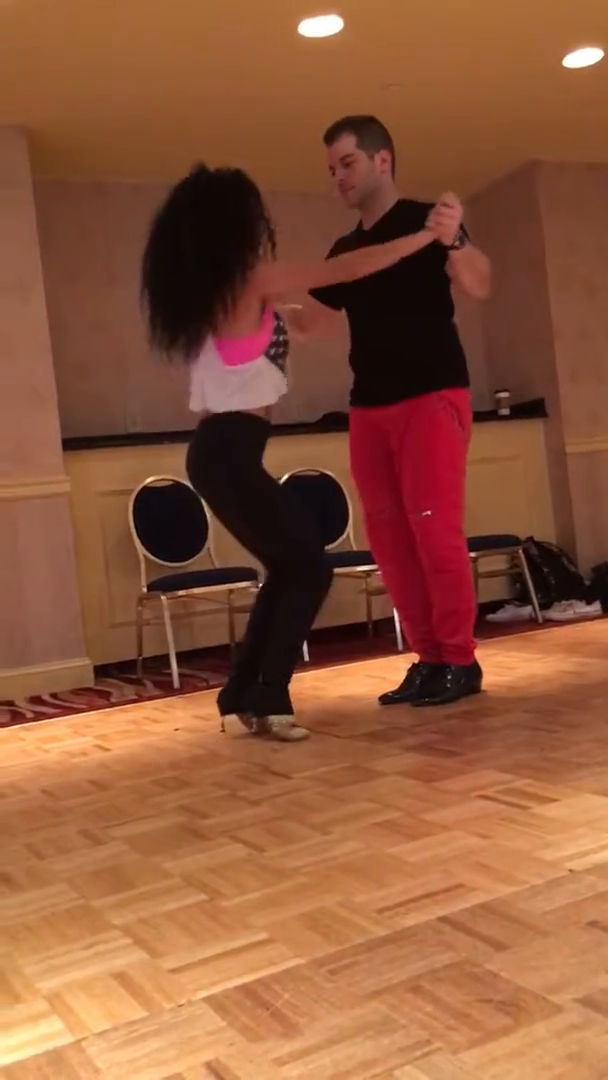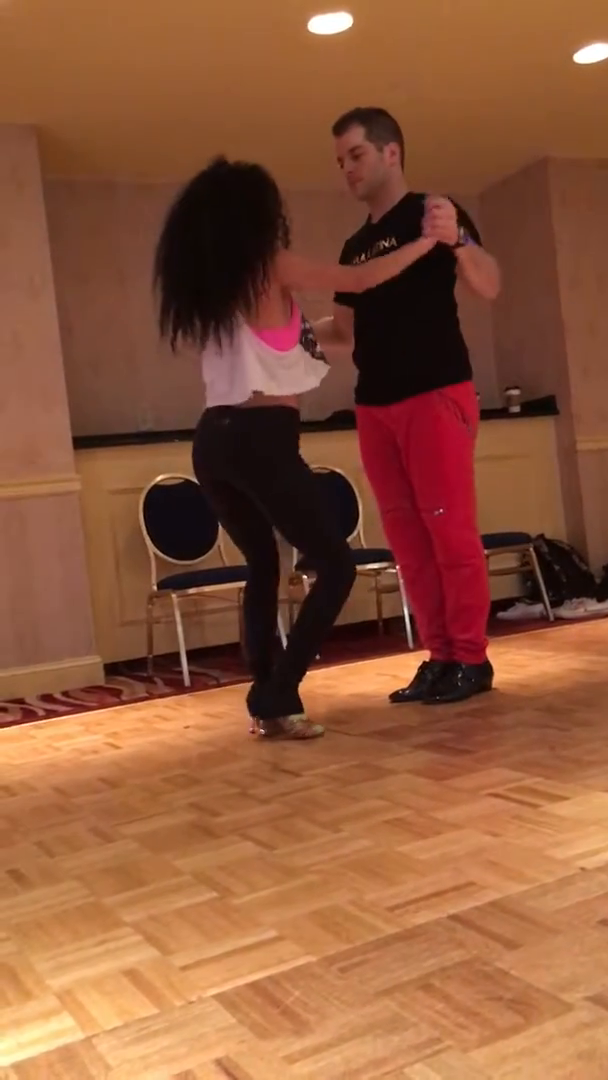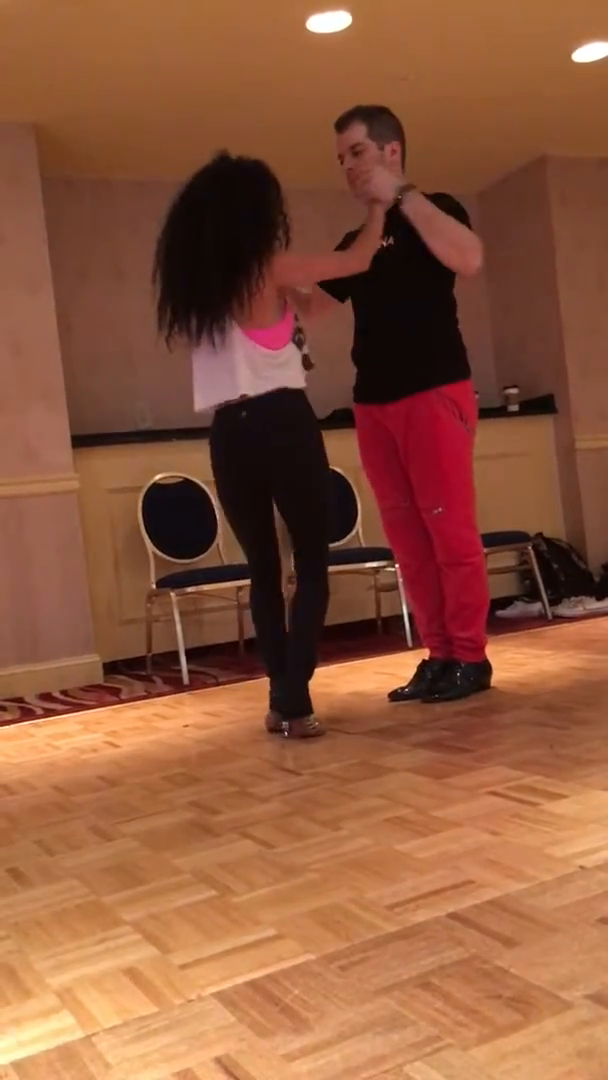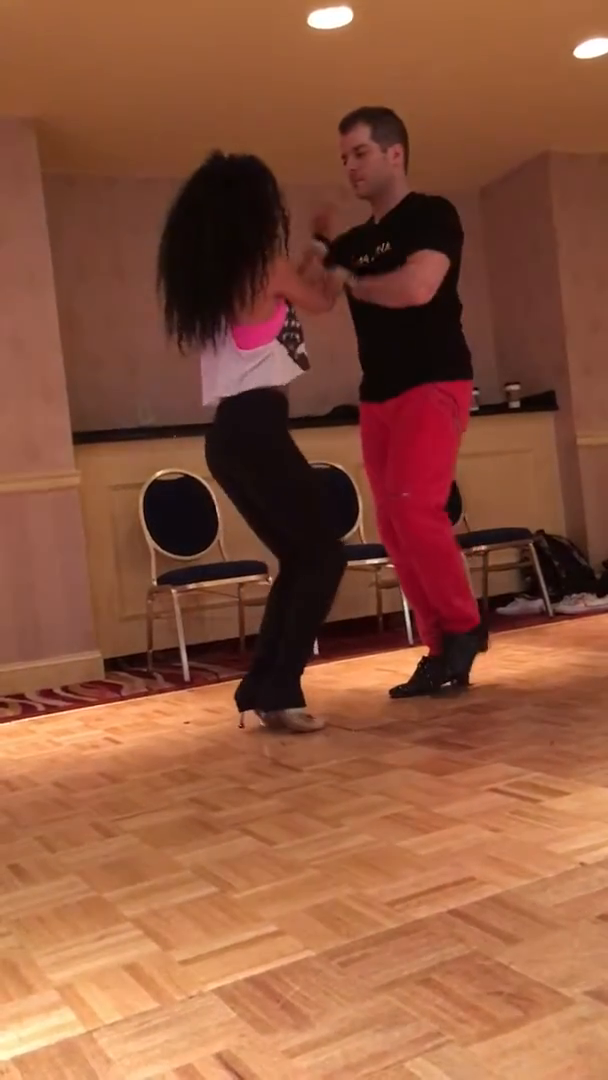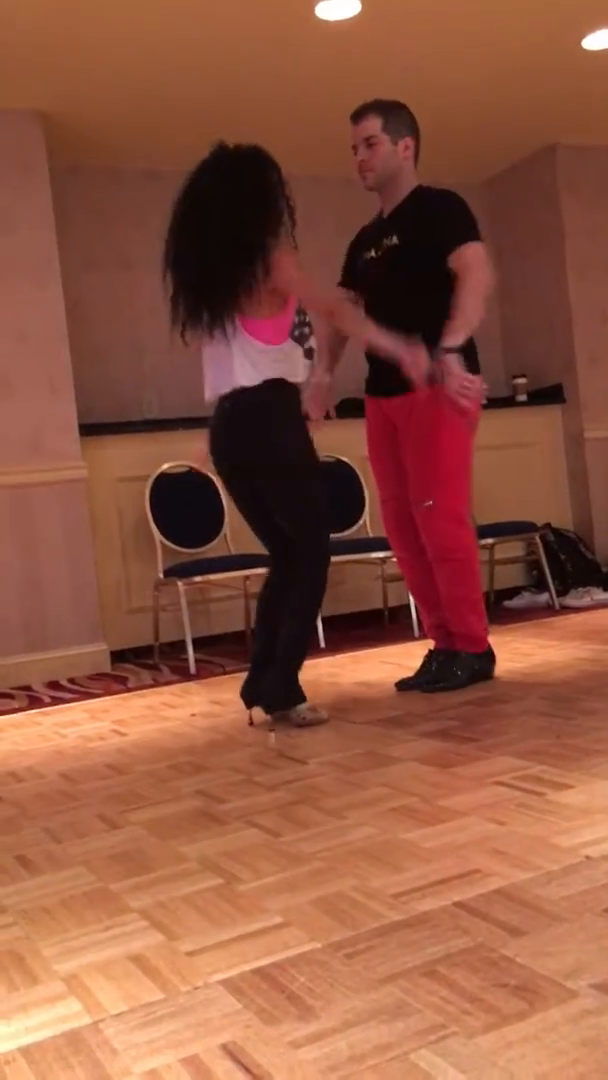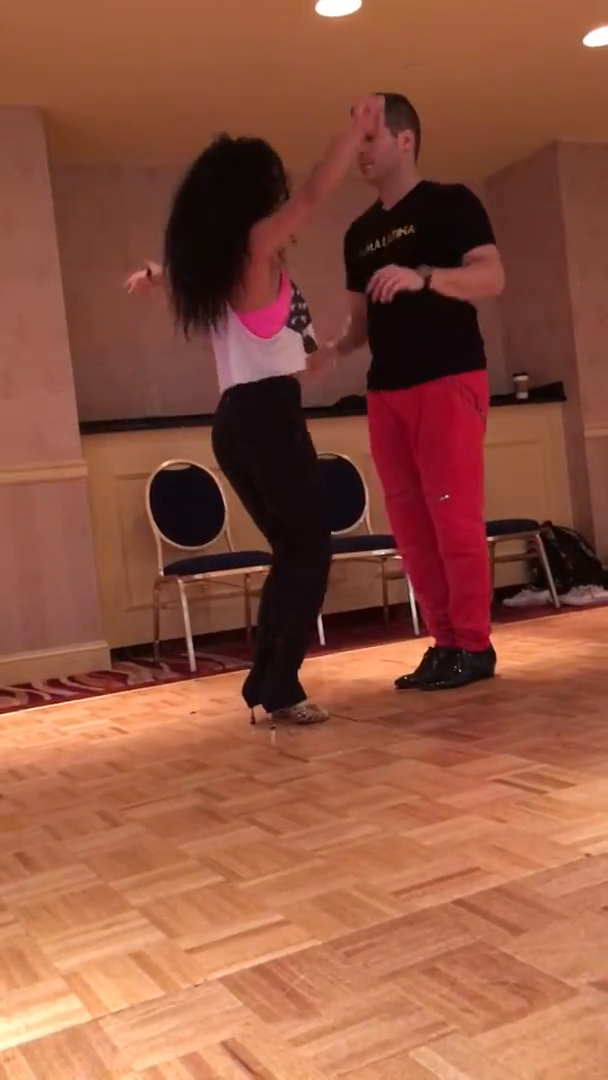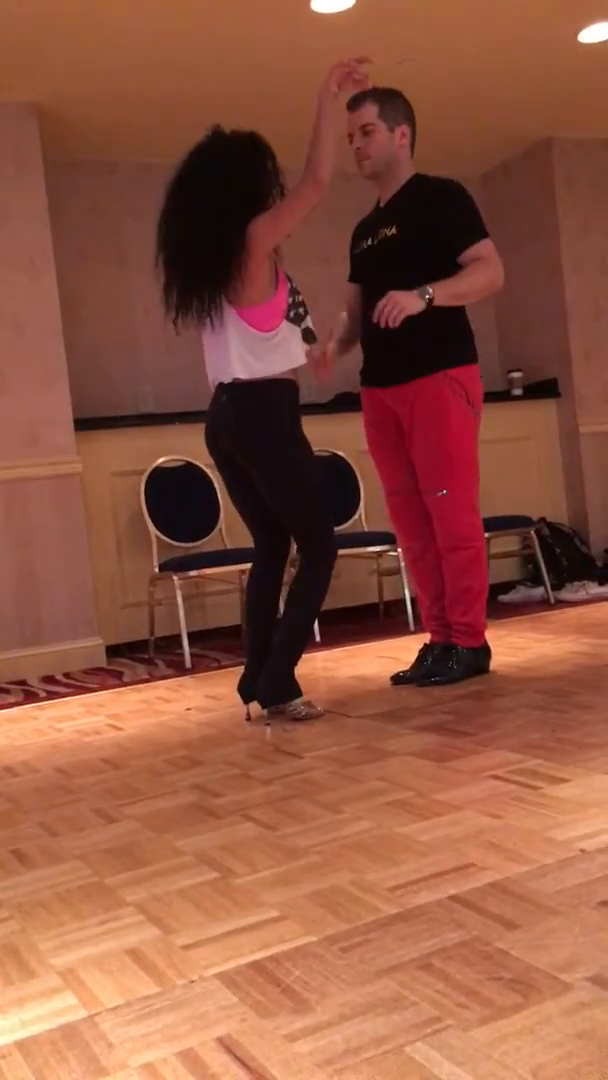
dt=0.4s
person 1, frame 1
left shoulder: (197, 290)
right shoulder: (251, 277)
right elbow: (348, 269)
right wrist: (426, 236)
left hip: (212, 449)
right hip: (232, 450)
left knee: (286, 567)
right knee: (312, 568)
left ankle: (243, 691)
right ankle: (267, 698)
person 1, frame 2
left shoulder: (202, 285)
right shoulder: (273, 268)
right elbow: (363, 279)
right wrist: (429, 239)
left hip: (214, 441)
right hip: (266, 437)
left knee: (262, 566)
right knee: (335, 567)
left ankle: (265, 695)
right ankle: (279, 696)
person 1, frame 3
left shoulder: (197, 280)
right shoulder: (271, 267)
right elbow: (358, 260)
right wrist: (377, 209)
left hip: (228, 433)
right hip: (283, 422)
left knee: (263, 569)
right knee: (311, 563)
left ankle: (281, 696)
right ankle: (293, 700)
person 1, frame 4
left shoulder: (203, 279)
right shoulder: (266, 267)
right elbow: (322, 300)
right wrist: (325, 271)
left hip: (227, 433)
right hip: (259, 428)
left knee: (297, 558)
right knee: (324, 558)
left ankle: (260, 688)
right ankle: (280, 690)
person 1, frame 5
left shoulder: (208, 271)
right shoulder: (271, 257)
right elbow: (329, 310)
right wrist: (395, 346)
left hip: (229, 426)
right hip: (271, 418)
left knee: (286, 556)
right knee: (309, 557)
left ankle: (264, 683)
right ankle: (281, 687)
person 1, frame 6
left shoulder: (209, 257)
right shoulder: (254, 243)
left elbow: (182, 267)
right elbow: (312, 195)
left wrist: (158, 270)
right wrist: (357, 128)
left hip: (234, 419)
right hip: (270, 415)
left knee: (290, 549)
right knee: (312, 552)
left ankle: (264, 681)
right ankle: (280, 686)
person 1, frame 7
left shoulder: (206, 254)
right shoulder: (255, 239)
right elbow: (315, 182)
right wrist: (329, 97)
left hip: (226, 418)
right hip: (265, 412)
left knee: (272, 549)
right knee: (318, 549)
left ankle: (258, 679)
right ankle: (276, 684)
person 2, frame 1
left shoulder: (424, 220)
right shoulder: (344, 251)
left elbow: (480, 285)
right elbow: (309, 317)
left wrist: (455, 241)
left hip: (432, 398)
right hip: (369, 407)
left knee: (435, 529)
right knee: (388, 537)
left ankle: (460, 660)
right ankle: (429, 658)
person 2, frame 2
left shoulder: (434, 214)
right shoulder: (355, 247)
left elbow: (489, 286)
left wrist: (457, 237)
left hip: (436, 394)
right hip: (375, 405)
left knee: (449, 527)
right knee: (405, 535)
left ankle: (471, 659)
right ankle: (440, 657)
person 2, frame 3
left shoulder: (432, 210)
right shoulder: (355, 236)
left elbow: (468, 259)
right elbow: (312, 302)
left wrist: (400, 196)
left hip: (435, 390)
right hip: (375, 401)
left knee: (449, 526)
right knee: (405, 533)
left ankle: (469, 658)
right ankle: (439, 654)
person 2, frame 4
left shoulder: (432, 214)
right shoulder: (354, 240)
left elbow: (419, 285)
left wrist: (351, 285)
right wrist: (319, 244)
left hip: (435, 384)
right hip: (378, 397)
left knee: (411, 507)
right knee: (395, 525)
left ankle: (464, 623)
right ankle: (440, 648)
person 2, frame 5
left shoulder: (439, 209)
right shoulder: (364, 240)
left elbow: (475, 275)
left wrist: (450, 350)
left hip: (436, 387)
right hip: (383, 394)
left knee: (441, 518)
right knee: (403, 525)
left ankle: (472, 647)
right ankle: (443, 645)
person 2, frame 6
left shoulder: (450, 202)
right shoulder: (360, 232)
left elbow: (491, 277)
left wrist: (421, 276)
right wrist: (329, 350)
left hip: (449, 380)
right hip: (385, 391)
left knee: (454, 515)
right knee: (409, 522)
left ankle: (474, 646)
right ankle: (445, 643)
person 2, frame 7
left shoulder: (441, 197)
right shoulder: (362, 230)
left elbow: (490, 272)
left wrist: (421, 296)
right wrist: (336, 344)
left hip: (442, 376)
right hip: (380, 386)
left knee: (452, 509)
right knee: (410, 519)
left ankle: (469, 642)
right ankle: (442, 638)
